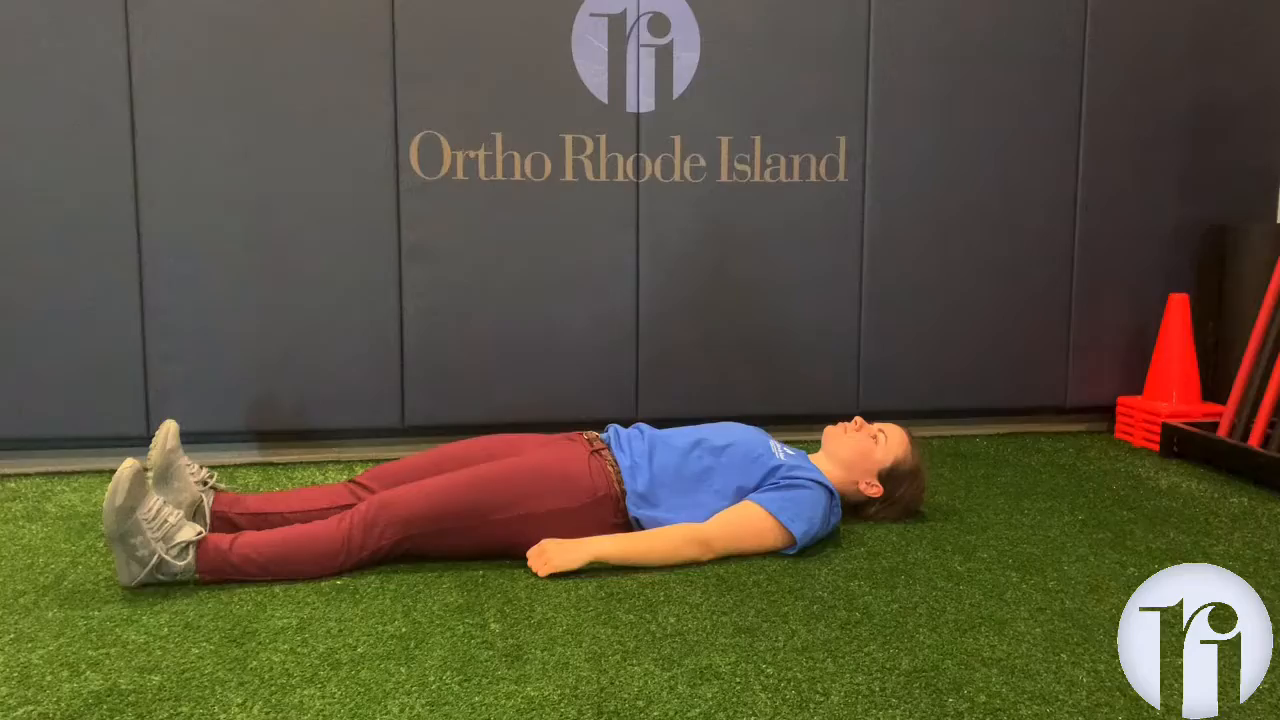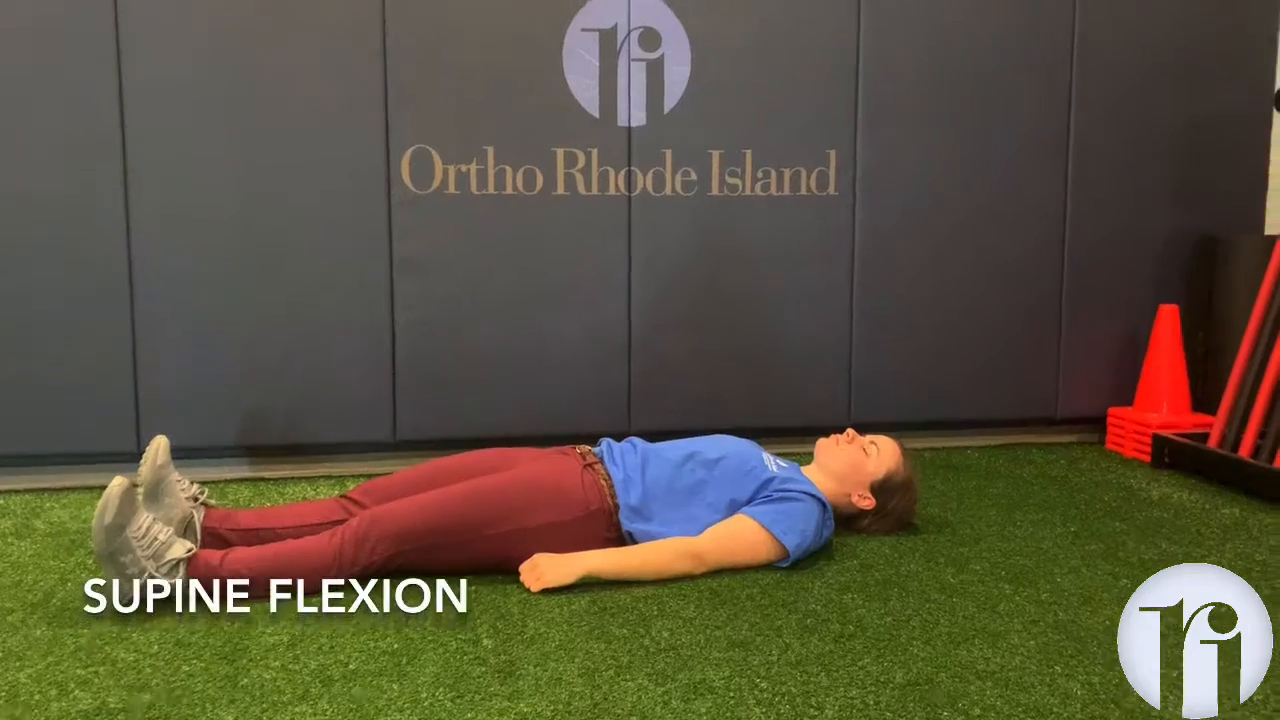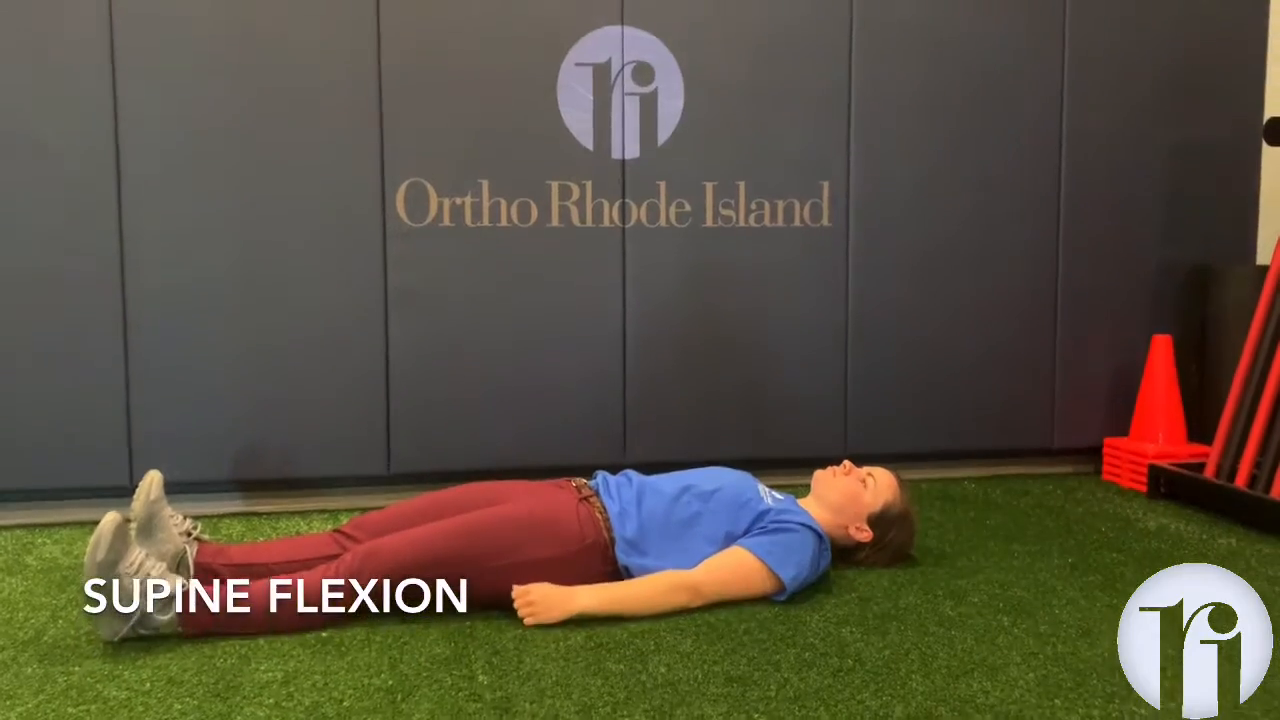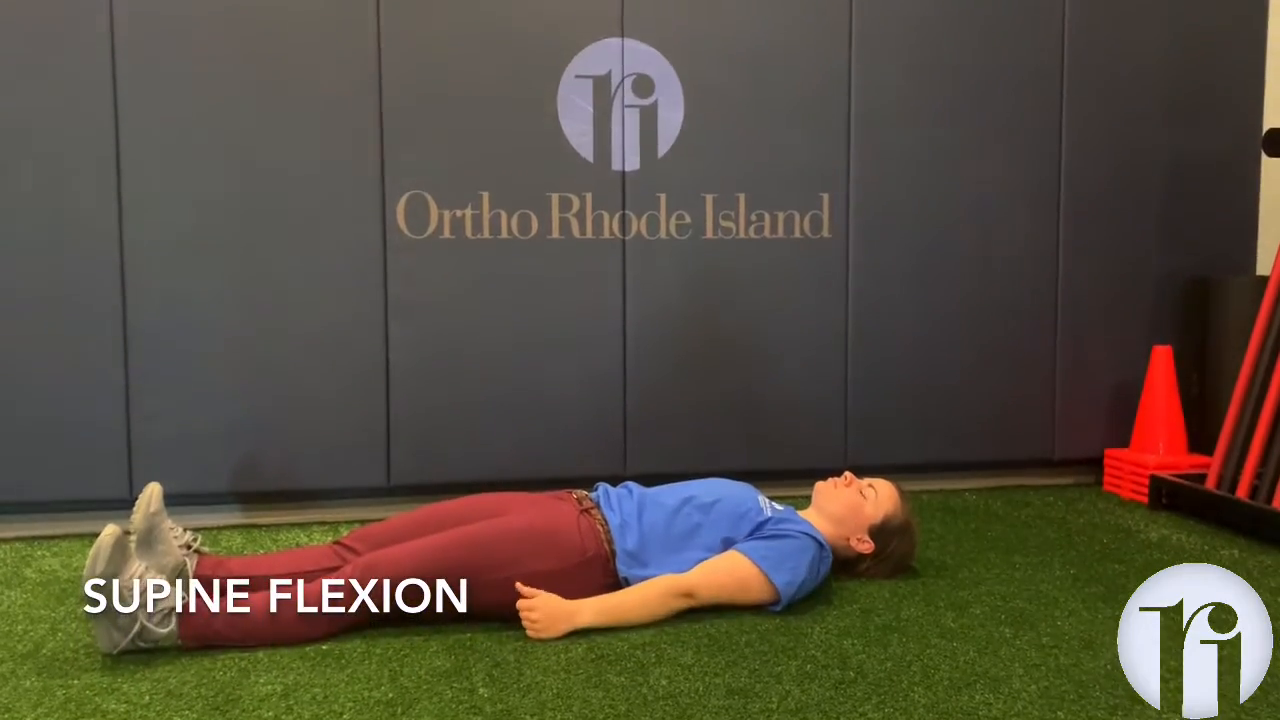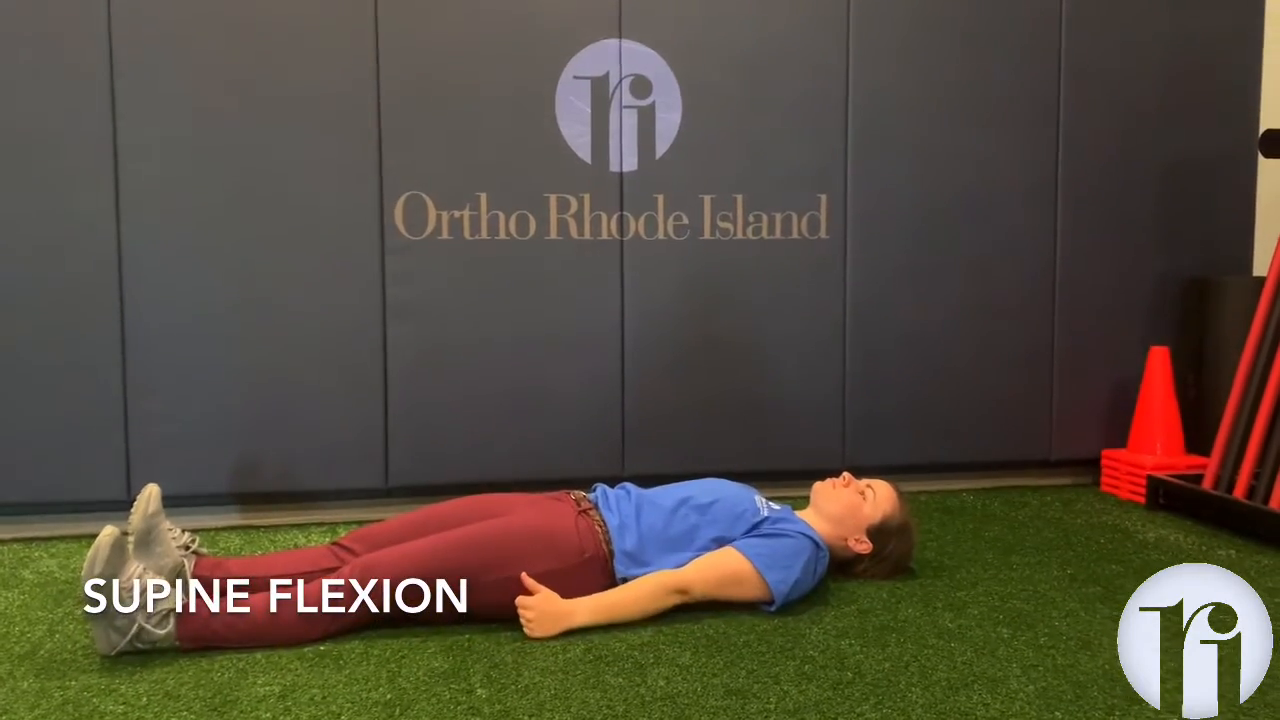
dt=0.4s
person 1, frame 1
left shoulder: (809, 502)
right shoulder: (781, 460)
left elbow: (703, 539)
left wrist: (586, 551)
left hip: (598, 495)
right hip: (588, 450)
left knee: (385, 523)
right knee: (373, 487)
left ankle: (188, 554)
right ankle: (211, 504)
person 1, frame 2
left shoulder: (802, 514)
right shoulder: (775, 472)
left elbow: (696, 552)
left wrist: (575, 565)
left hip: (592, 509)
right hip: (582, 465)
left knee: (377, 539)
right knee: (365, 503)
left ankle: (178, 570)
right ankle: (202, 521)
person 1, frame 3
left shoulder: (799, 545)
right shoulder: (771, 505)
left elbow: (693, 588)
left wrist: (573, 601)
left hip: (586, 542)
right hip: (577, 496)
left knee: (371, 570)
right knee: (358, 536)
left ankle: (167, 605)
right ankle: (193, 554)
person 1, frame 4
left shoulder: (798, 555)
right shoulder: (769, 515)
left elbow: (688, 590)
left wrist: (575, 615)
left hip: (587, 556)
right hip: (578, 510)
left knee: (373, 583)
right knee: (359, 549)
left ankle: (166, 618)
right ankle: (193, 566)
person 1, frame 5
left shoulder: (795, 556)
right shoulder: (768, 515)
left elbow: (682, 584)
left wrist: (572, 613)
left hip: (583, 553)
right hip: (576, 509)
left knee: (367, 585)
right knee: (354, 551)
left ankle: (164, 619)
right ankle: (191, 566)
